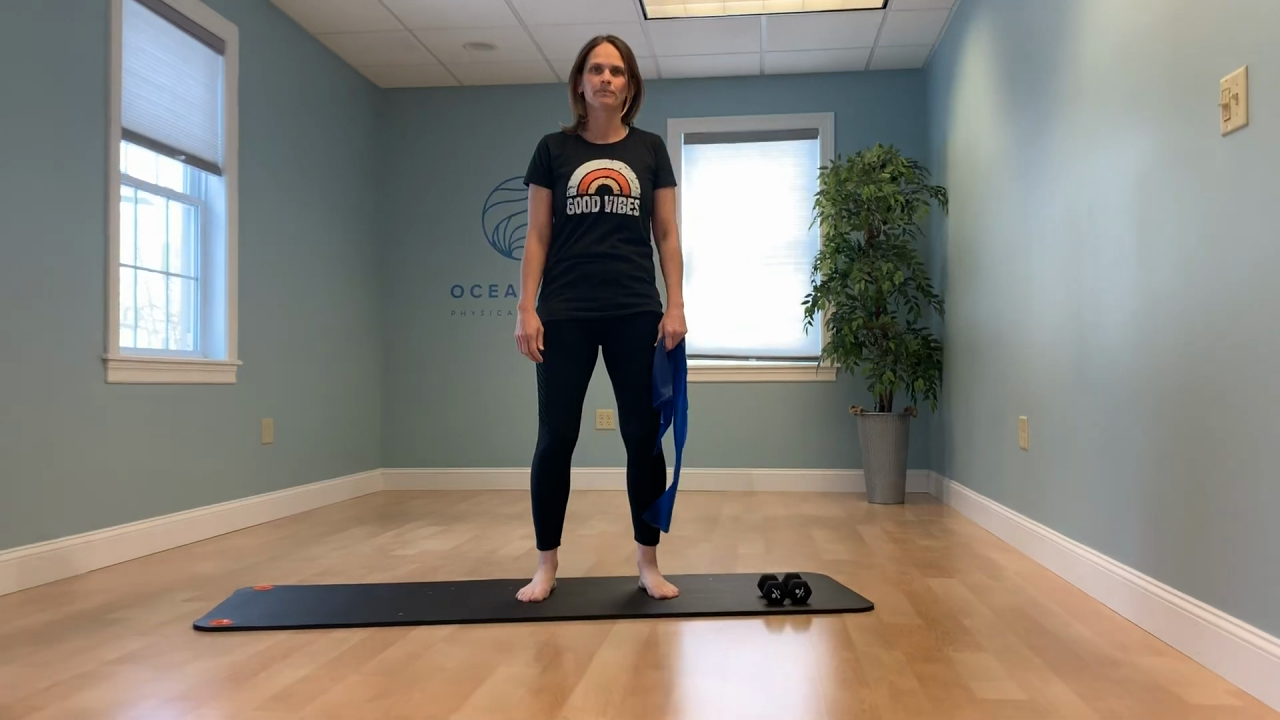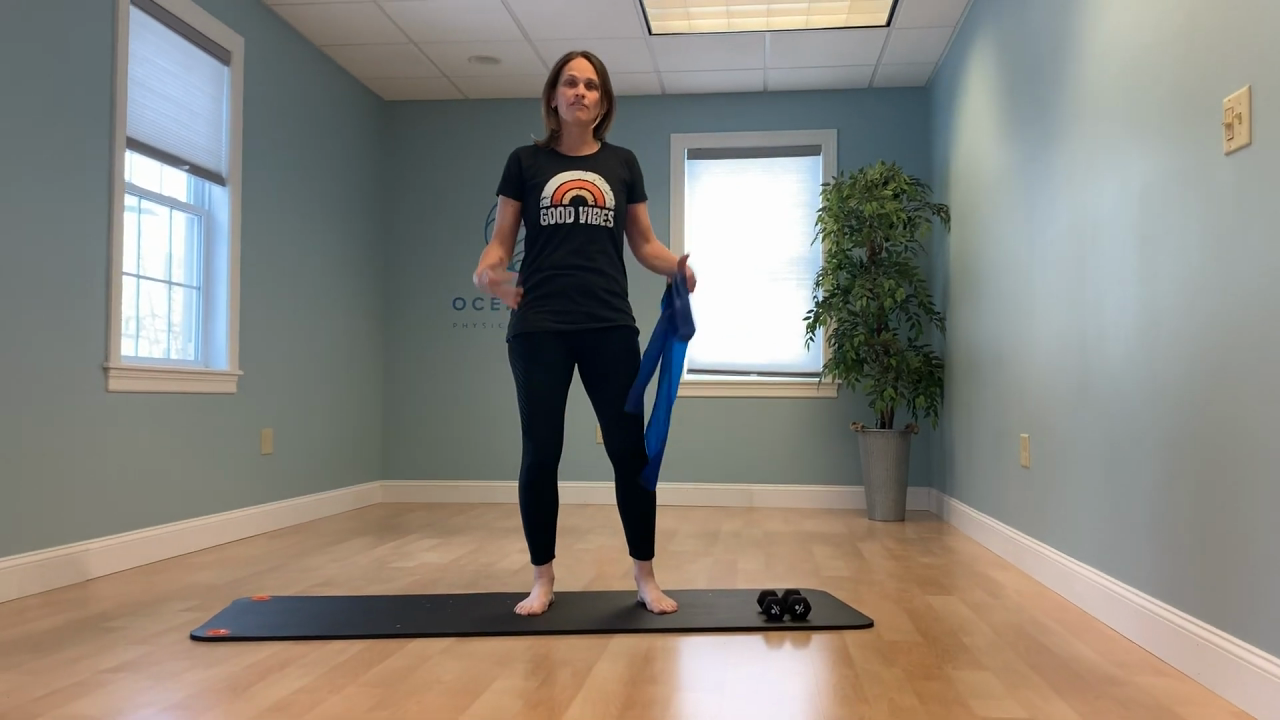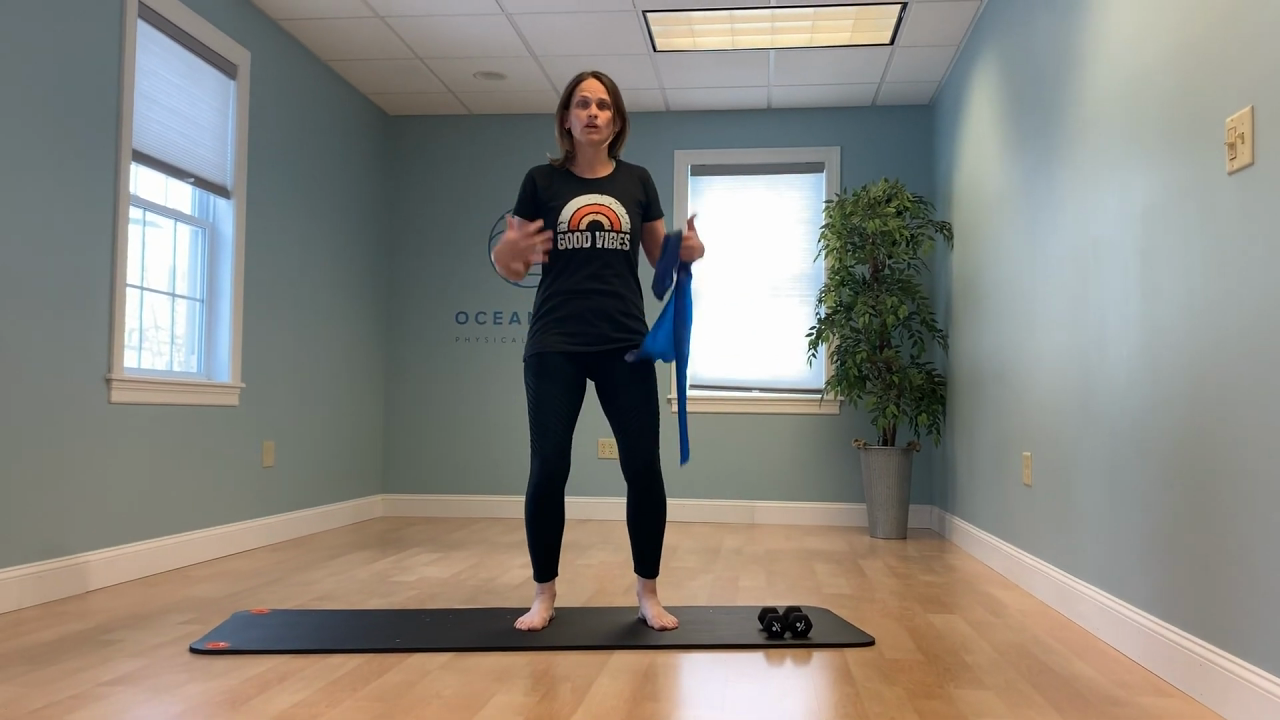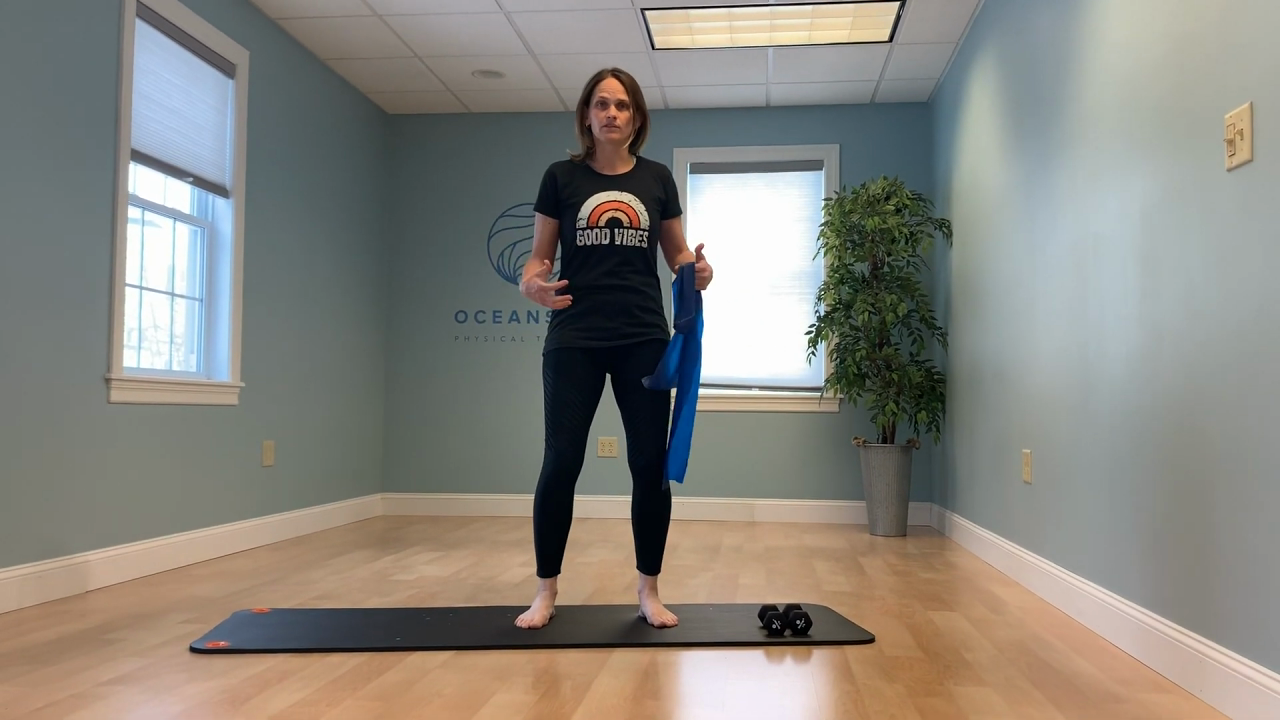
dt=0.7s
person 1, frame 1
left shoulder: (650, 149)
right shoulder: (553, 149)
left elbow: (667, 235)
right elbow: (538, 236)
left wrist: (675, 306)
right wrist: (527, 308)
left hip: (635, 313)
right hip: (565, 313)
left knee: (643, 438)
right knee: (555, 439)
left ankle: (648, 563)
right ankle: (546, 565)
person 1, frame 2
left shoulder: (622, 163)
right shoulder: (525, 161)
left elbow: (644, 245)
right elbow: (500, 241)
left wrist: (675, 266)
right wrist: (485, 272)
left hip: (610, 325)
right hip: (539, 325)
left knee: (629, 450)
right knee: (540, 452)
left ankle: (646, 578)
right ankle: (542, 579)
person 1, frame 3
left shoulder: (637, 181)
right shoulder: (541, 181)
left elbow: (661, 259)
right elbow: (515, 269)
left wrist: (688, 252)
right wrist: (504, 250)
left hip: (625, 344)
right hip: (555, 345)
left knee: (644, 466)
right knee: (548, 469)
left ankle: (648, 593)
right ankle: (543, 594)
person 1, frame 4
left shoulder: (657, 178)
right shoulder: (561, 177)
left elbow: (676, 252)
right elbow: (540, 255)
left wrist: (697, 270)
right wrist: (531, 285)
left hip: (643, 340)
right hip: (574, 340)
left knee: (650, 463)
right knee: (561, 462)
left ankle: (649, 591)
right ankle: (545, 592)
